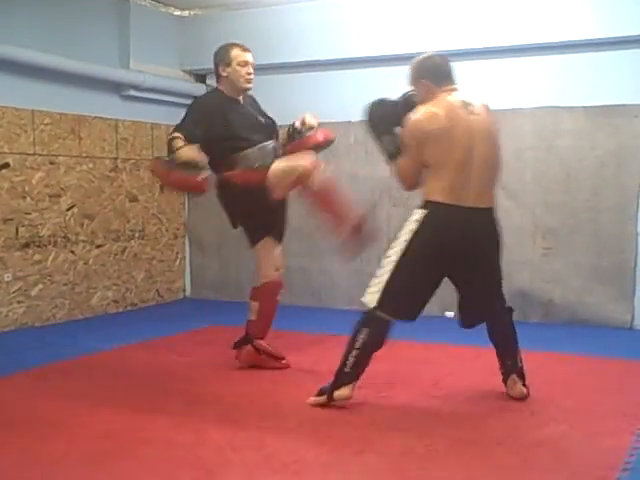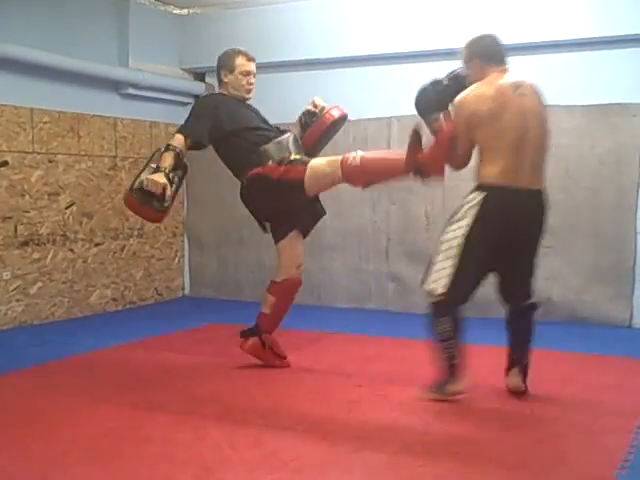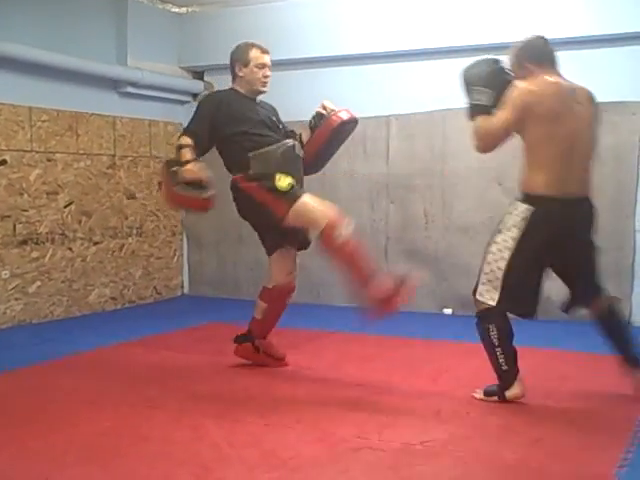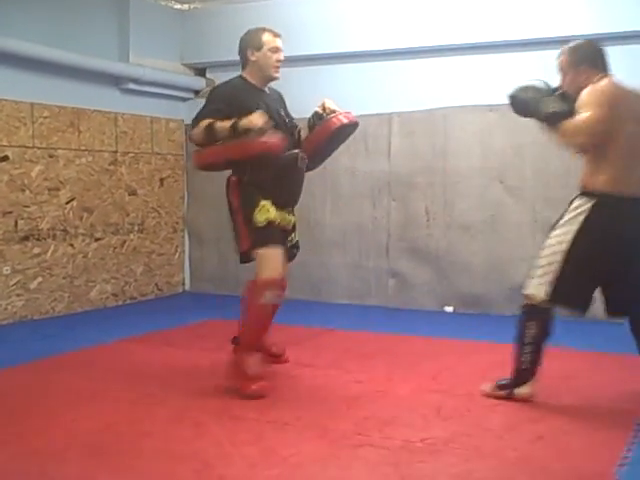
dt=0.2s
person 1, frame 1
left shoulder: (421, 118)
right shoulder: (485, 113)
left elbow: (410, 180)
left wrist: (389, 139)
left hip: (438, 220)
right hip: (482, 222)
left knee: (380, 305)
right knee: (493, 305)
left ankle: (342, 384)
right ankle: (515, 379)
person 1, frame 2
left shoulder: (470, 99)
right shoulder: (534, 93)
left elbow: (456, 161)
left wrist: (441, 123)
left hip: (492, 202)
right hip: (532, 203)
left knee: (443, 290)
right knee: (519, 296)
left ankle: (450, 377)
right ankle: (518, 373)
person 1, frame 3
left shoulder: (526, 93)
right shoulder: (586, 99)
left elbow: (483, 141)
left wrist: (480, 97)
left hip: (538, 212)
right hip: (579, 208)
left knee: (489, 301)
right knee: (594, 296)
left ankle: (508, 384)
person 1, frame 4
left shoulder: (598, 93)
left elbow: (584, 138)
left wrist: (552, 111)
right wrist: (560, 109)
left hip: (598, 209)
left knee: (538, 295)
left ankle: (521, 380)
person 2, frame 1
left shoulder: (249, 103)
right shoulder: (209, 104)
left elbow: (274, 136)
right elbow: (178, 137)
left wrist: (299, 127)
right wrist: (182, 151)
left hip: (265, 184)
right hip: (242, 182)
left knee: (271, 273)
right knee: (307, 165)
left ankle: (253, 345)
right ankle: (351, 227)
person 2, frame 2
left shoulder: (247, 110)
right shoulder: (211, 105)
left elbow: (281, 140)
right elbow: (183, 138)
right wrist: (161, 171)
left hip: (284, 186)
right hip: (270, 178)
left knee: (290, 272)
right knee: (347, 165)
left ankle: (260, 337)
right ankle: (415, 161)
person 2, frame 3
left shoulder: (266, 110)
right shoulder: (218, 102)
left elbow: (294, 144)
right elbow: (188, 140)
right wrist: (188, 164)
left hip: (278, 188)
right hip: (259, 185)
left knee: (283, 279)
right knee: (326, 217)
left ankle: (252, 341)
right ankle: (375, 289)
person 2, frame 4
left shoulder: (275, 96)
right shoulder: (229, 92)
left elbow: (295, 141)
right elbow: (198, 133)
left wrist: (319, 118)
right wrist: (238, 125)
left hip: (281, 196)
right hip: (255, 193)
left knee: (277, 280)
right knee: (269, 273)
left ankle: (252, 343)
right ankle: (245, 359)
